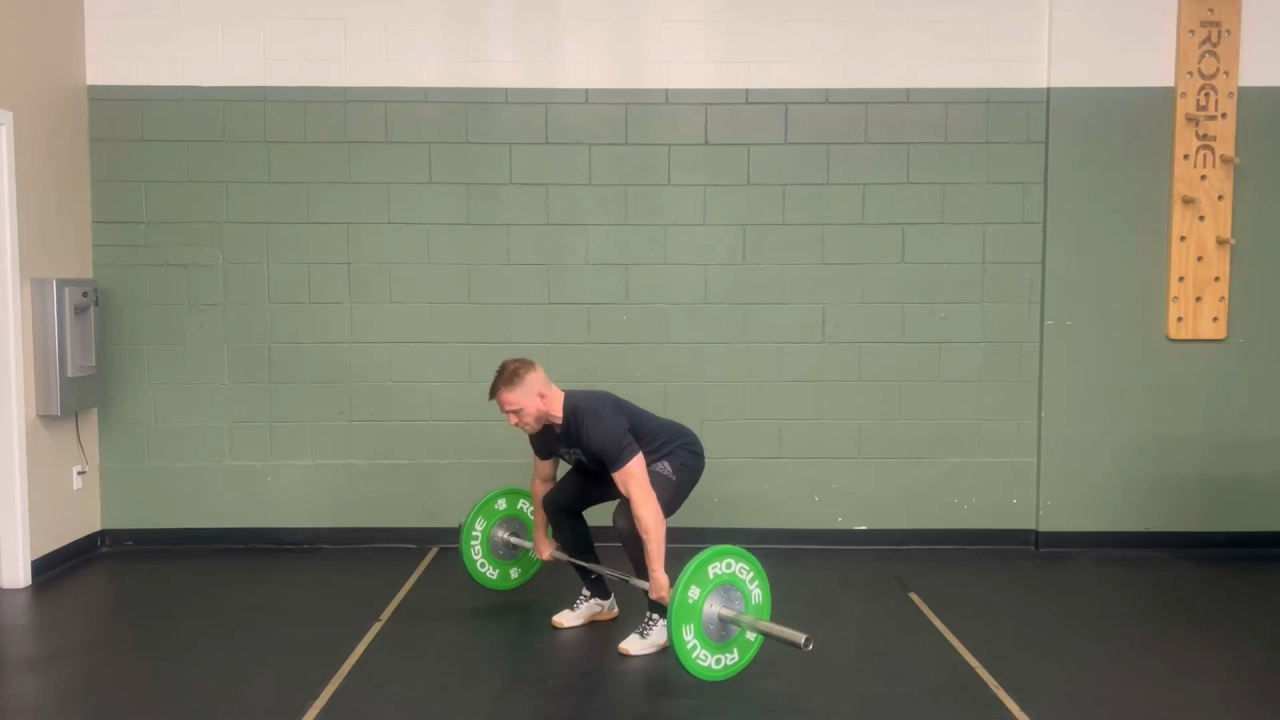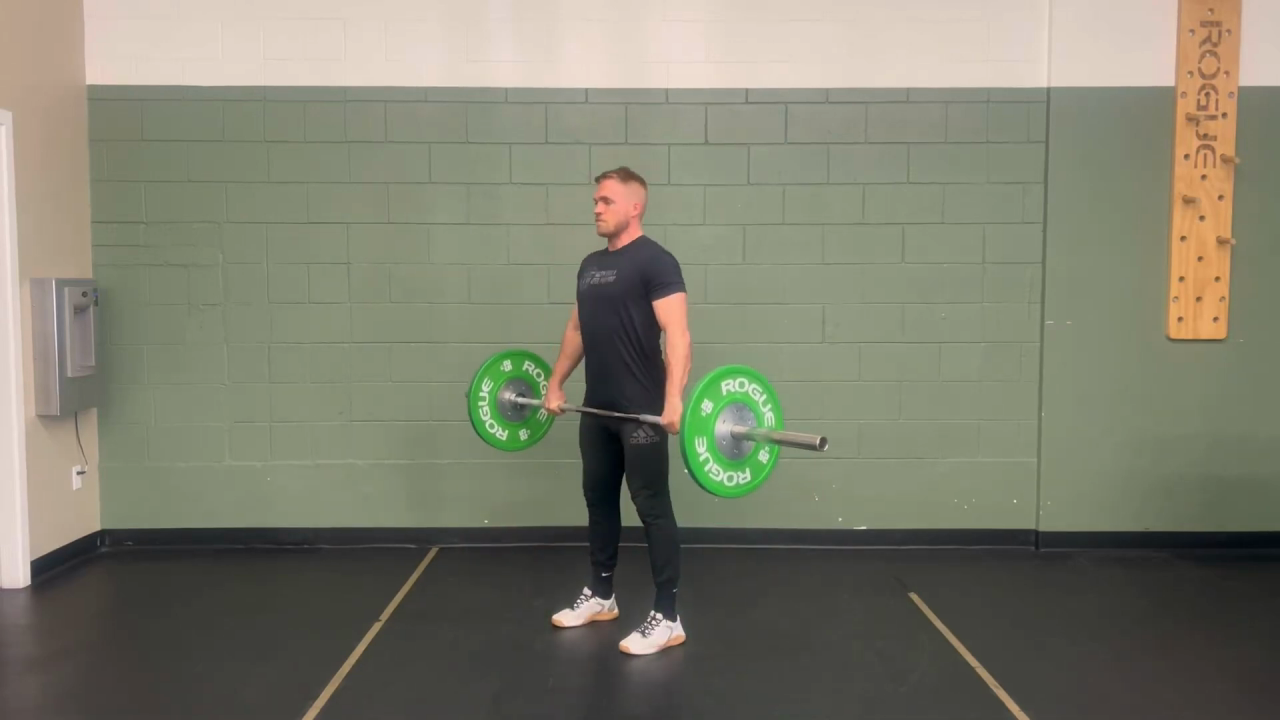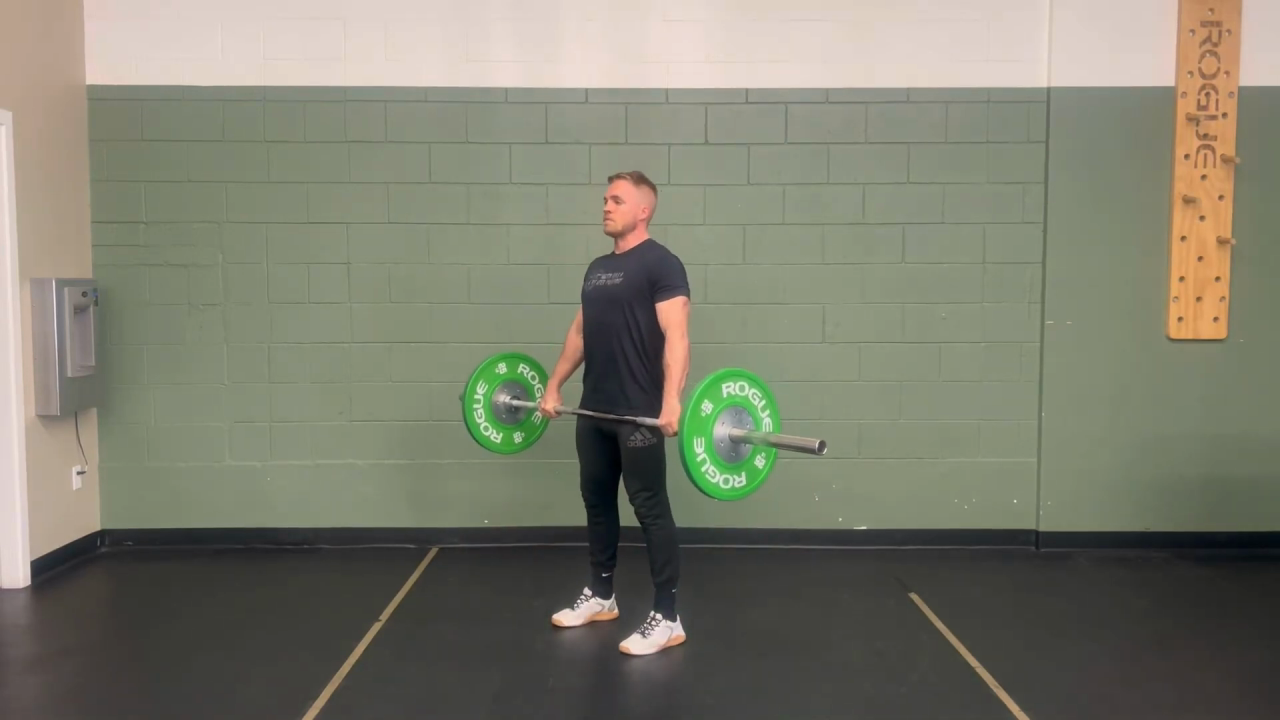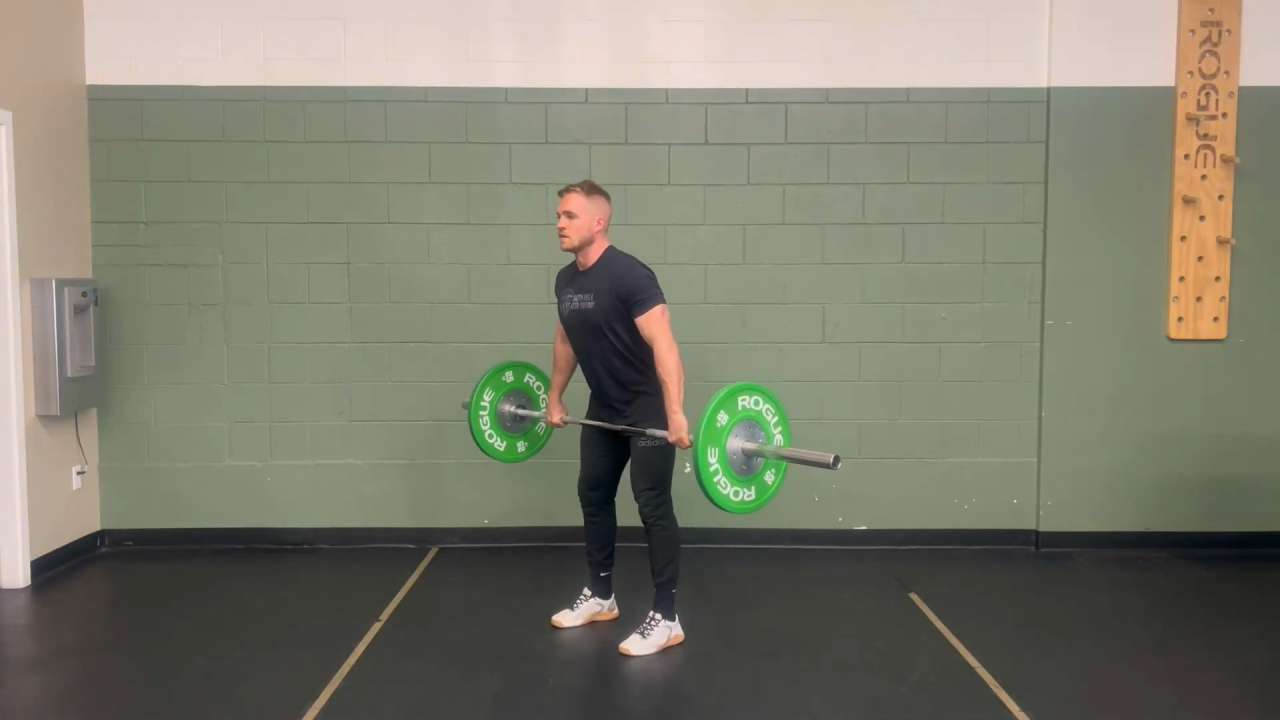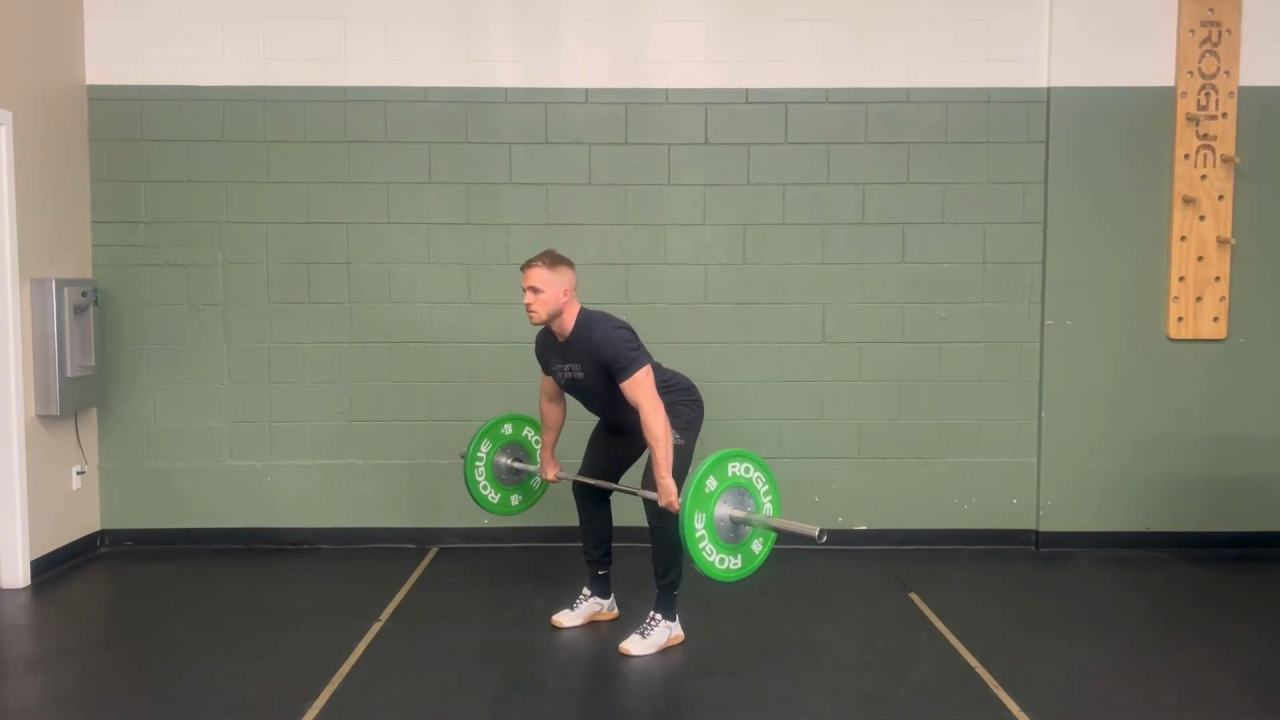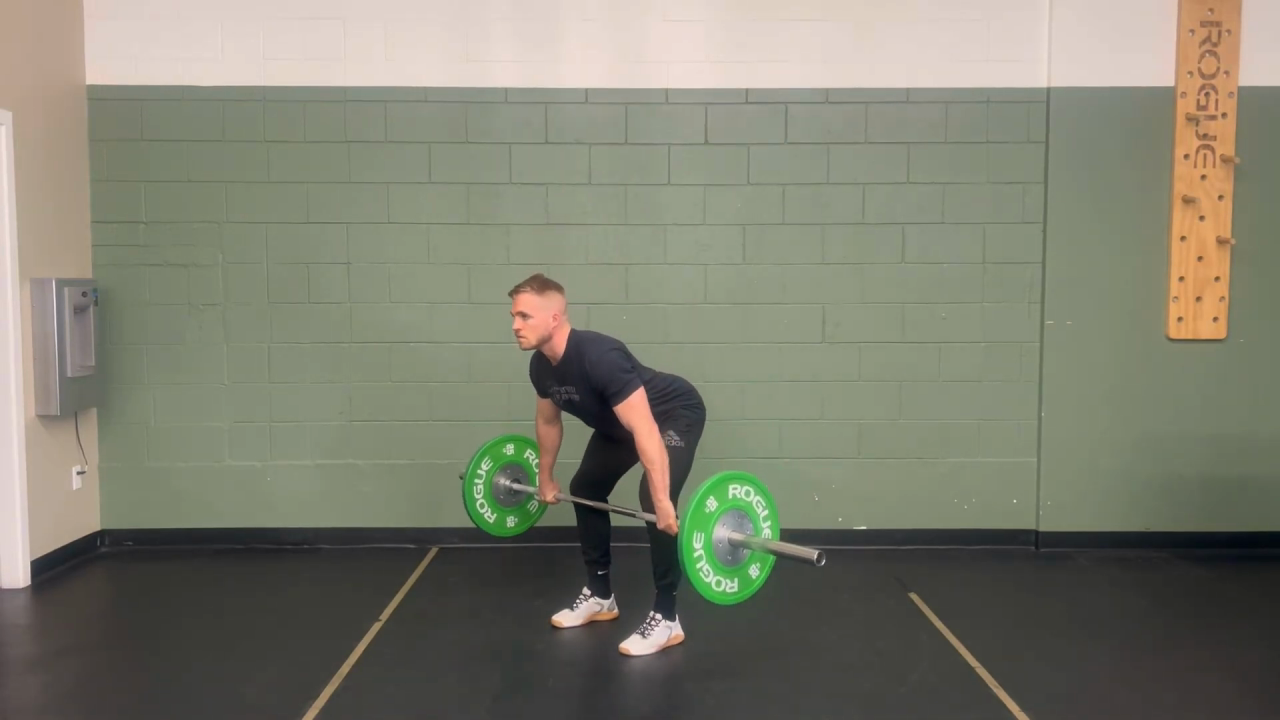
dt=0.7s
person 1, frame 1
left shoulder: (597, 422)
right shoulder: (543, 428)
left elbow: (642, 498)
right elbow: (543, 481)
left wrist: (658, 574)
right wrist: (541, 537)
left hip: (676, 456)
left knee: (627, 520)
right knee: (557, 502)
left ankle: (661, 617)
right ankle: (599, 597)
person 1, frame 2
left shoulder: (655, 261)
right shoulder: (590, 264)
left elbow: (677, 333)
right elbow: (577, 329)
left wrist: (673, 399)
right wrist: (554, 384)
left hip: (643, 407)
right hip: (599, 404)
left knee: (651, 504)
right knee: (598, 497)
left ankle: (667, 617)
right ankle: (600, 595)
person 1, frame 3
left shoulder: (661, 264)
right shoulder: (597, 268)
left elbow: (676, 337)
right elbow: (580, 332)
left wrist: (672, 401)
right wrist: (553, 386)
left hip: (639, 412)
right hip: (594, 408)
left knee: (650, 508)
right knee: (596, 499)
left ankle: (666, 618)
right ankle: (600, 595)
person 1, frame 4
left shoulder: (628, 275)
right shoulder: (566, 280)
left elbow: (663, 346)
right elbow: (565, 342)
left wrist: (675, 414)
right wrist: (554, 397)
left hip: (647, 410)
right hip: (604, 409)
left knee: (652, 505)
right knee: (593, 495)
left ankle: (666, 618)
right ankle: (599, 595)
person 1, frame 5
left shoulder: (607, 336)
right shoulder: (547, 344)
left elbow: (651, 408)
right elbow: (552, 400)
left wrist: (665, 479)
right wrist: (547, 456)
left hip: (674, 409)
right hip: (620, 416)
left knee: (658, 501)
right knee: (587, 487)
left ankle: (666, 618)
right ankle: (599, 596)
person 1, frame 6
left shoulder: (600, 357)
right shoulder: (541, 366)
left elbow: (645, 430)
right elbow: (548, 421)
left wrist: (663, 503)
right wrist: (545, 478)
left hip: (675, 413)
right hip: (619, 421)
left knee: (655, 501)
right knee: (585, 488)
left ankle: (665, 618)
right ankle: (599, 595)
